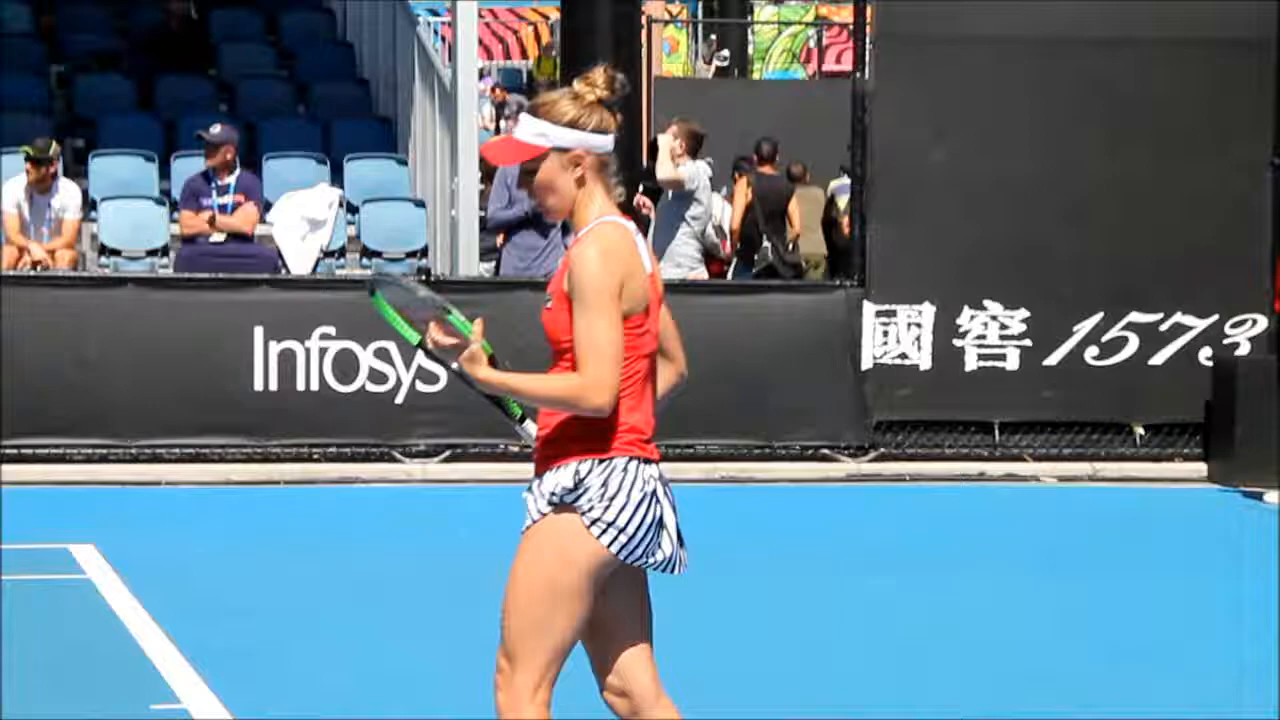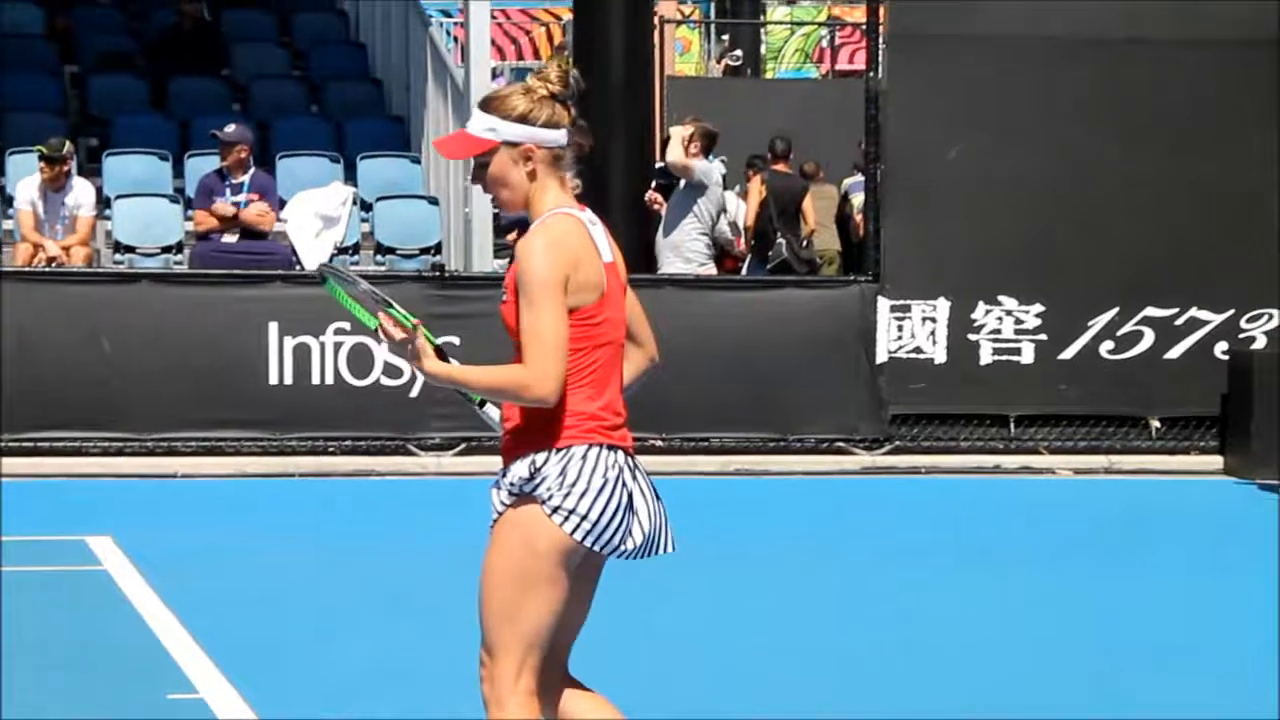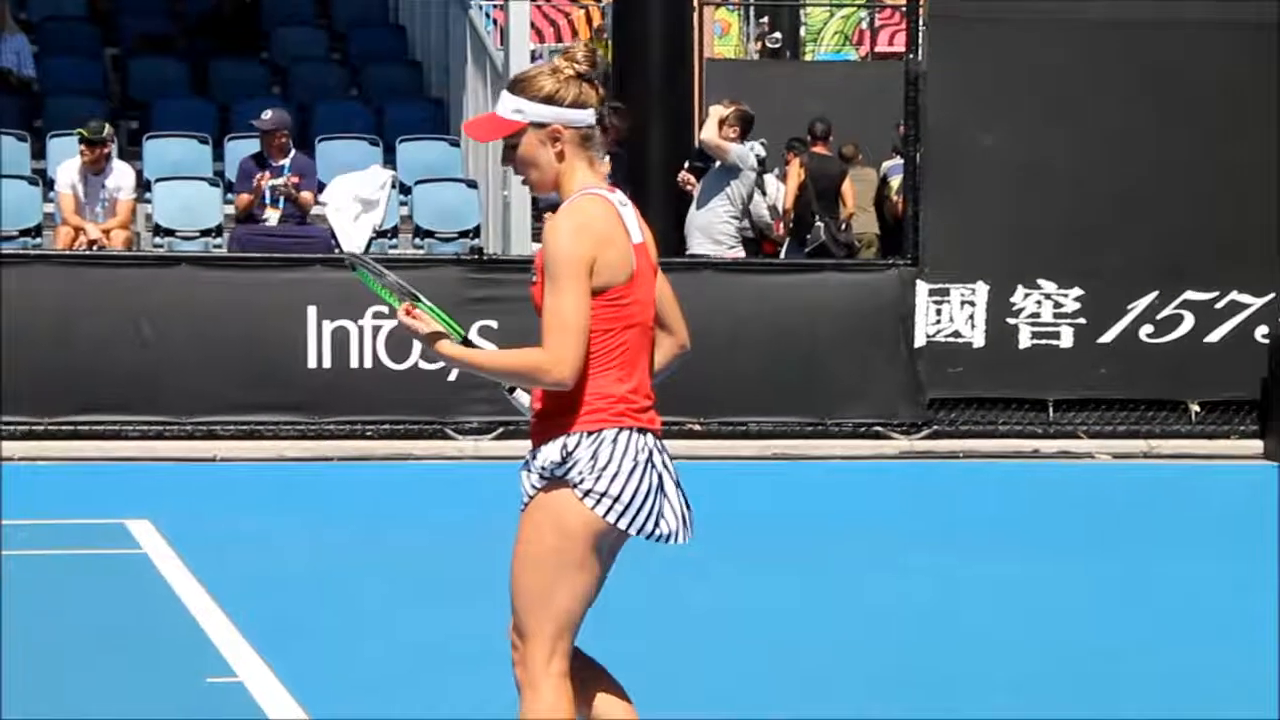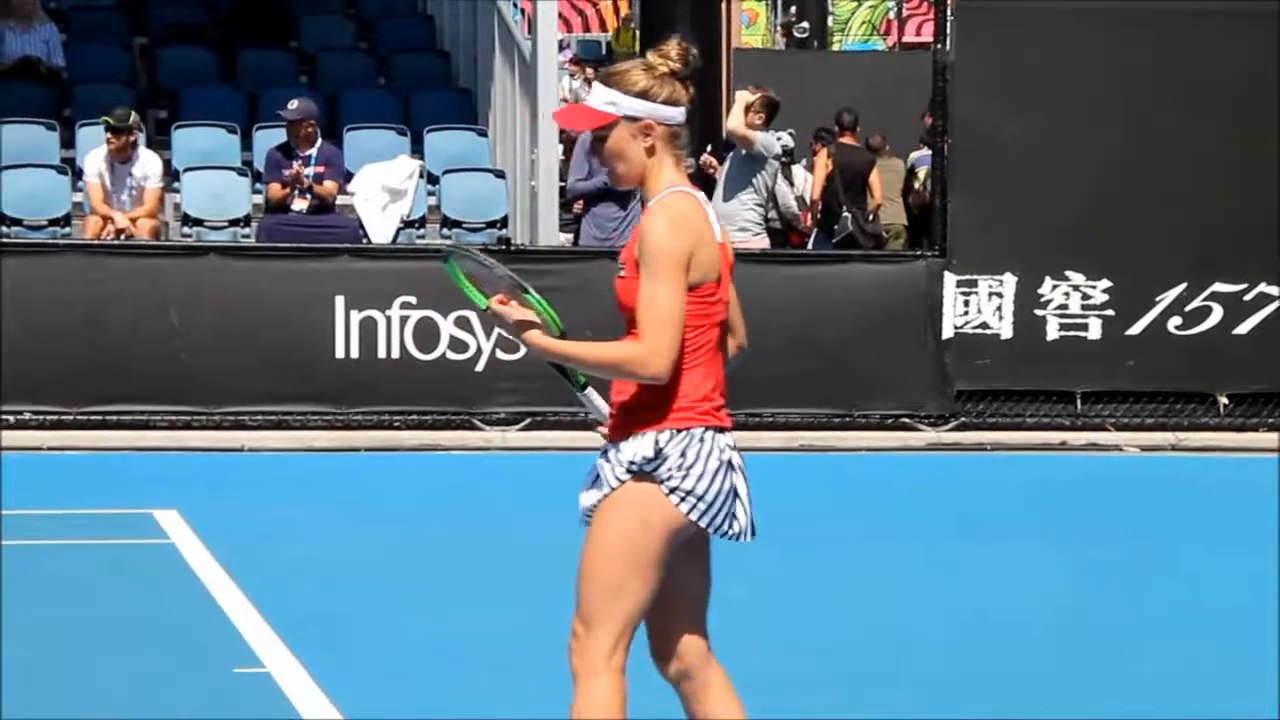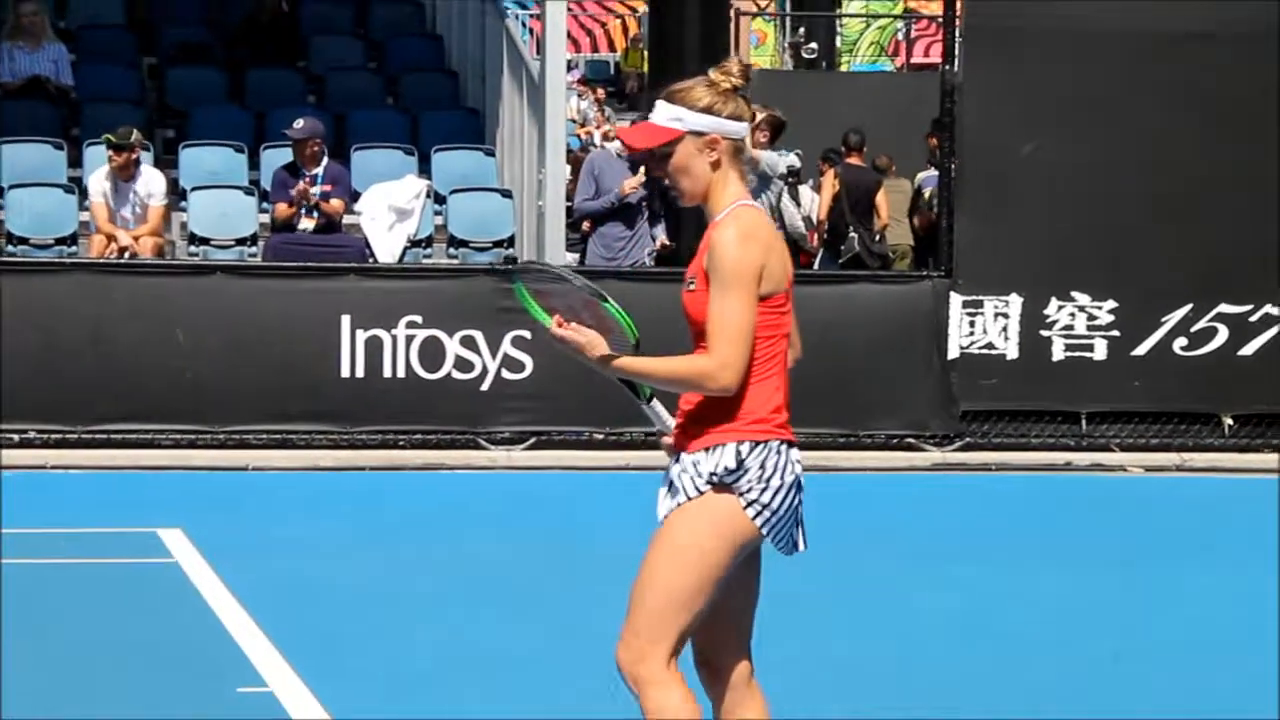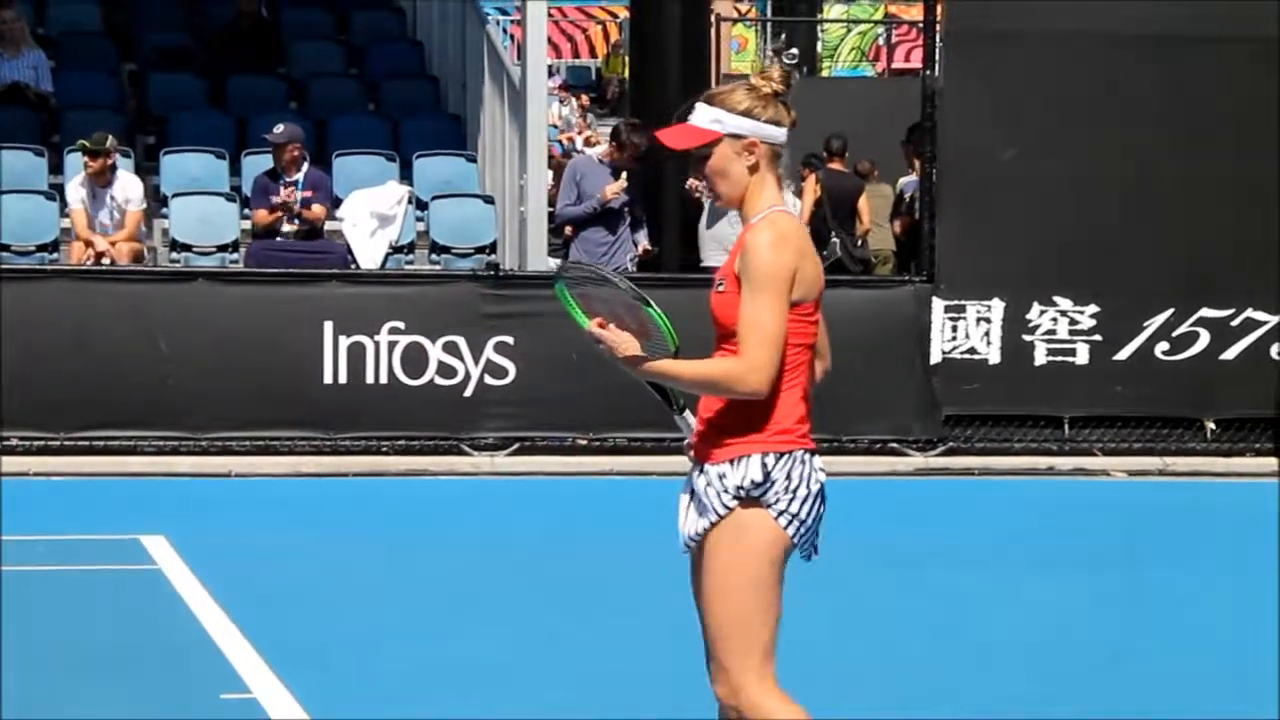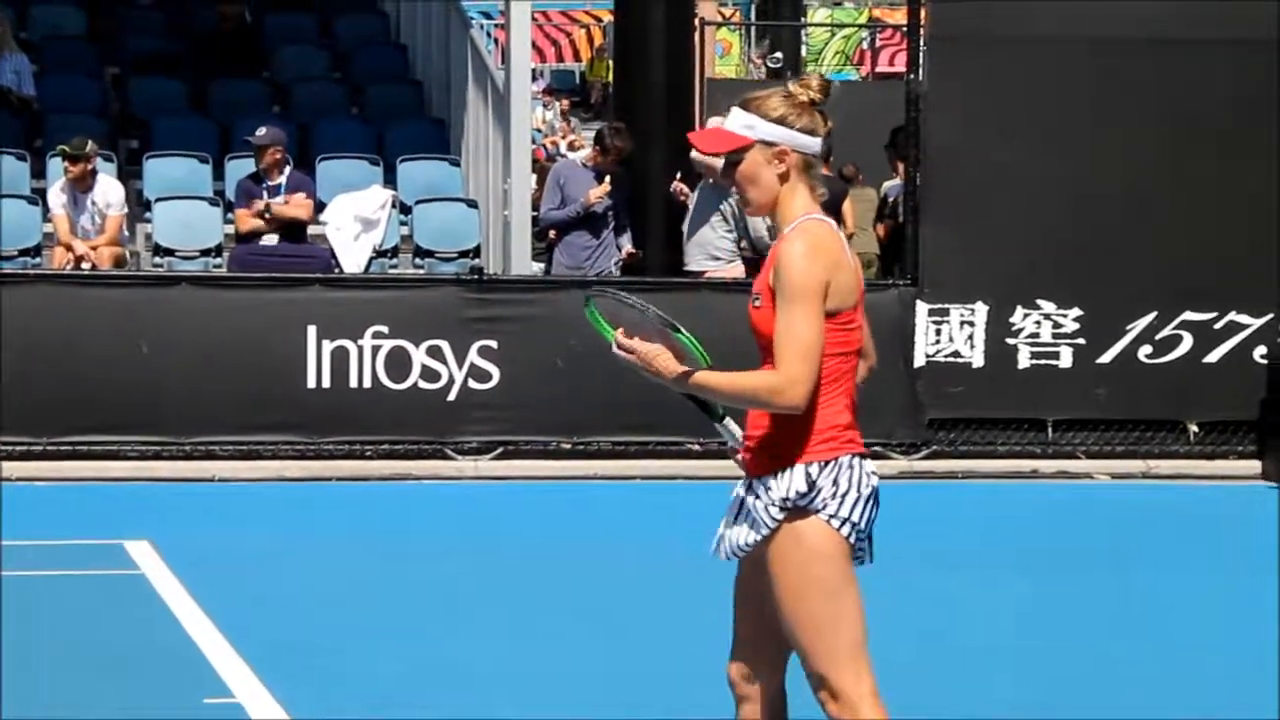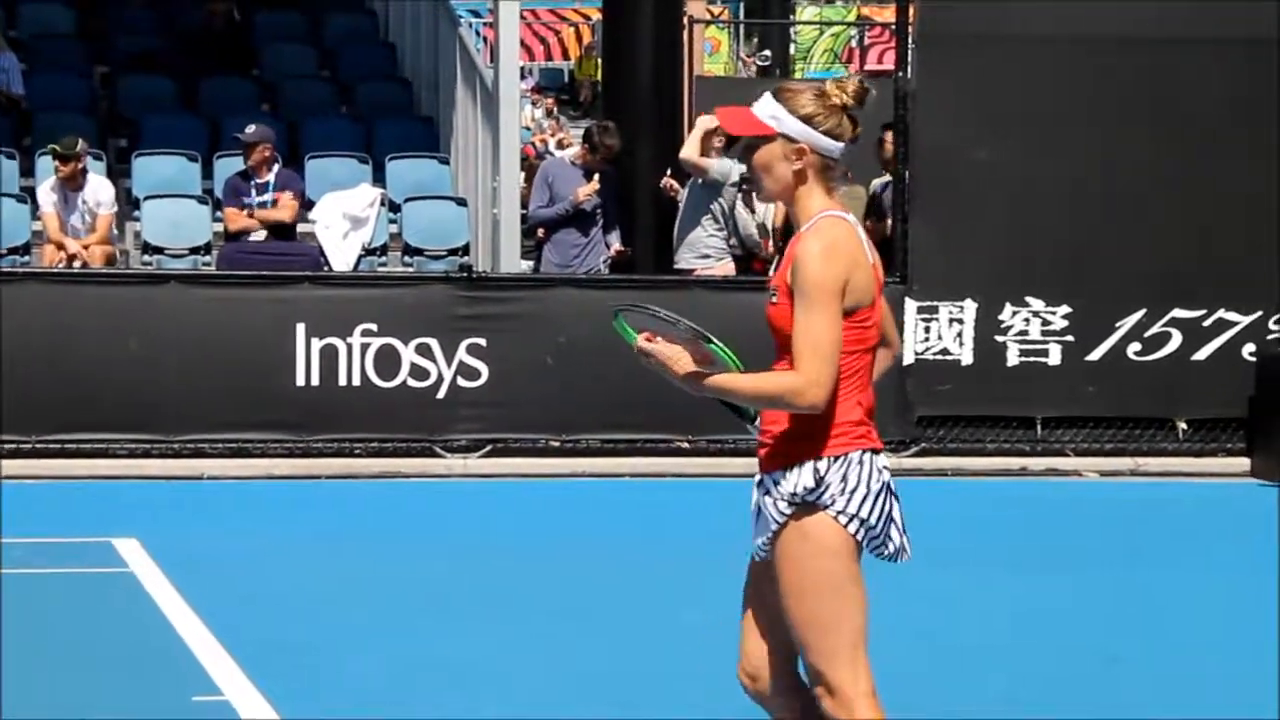
dt=0.3s
person 1, frame 1
left shoulder: (594, 251)
right shoulder: (624, 242)
left elbow: (596, 391)
right elbow: (671, 364)
left wrist: (484, 374)
left hip: (590, 486)
right hip: (618, 481)
person 1, frame 2
left shoulder: (545, 243)
right shoulder: (589, 231)
left elbow: (541, 384)
right elbow: (642, 350)
left wrist: (433, 367)
left hip: (555, 473)
right hip: (594, 468)
person 1, frame 3
left shoulder: (572, 225)
right shoulder: (622, 214)
left elbow: (559, 366)
right elbow: (674, 337)
left wrist: (452, 350)
left hip: (583, 455)
right hip: (621, 448)
left knee: (537, 663)
right knee: (551, 654)
person 1, frame 4
left shoulder: (665, 220)
right shoulder: (695, 213)
left elbow: (653, 359)
right elbow: (733, 336)
left wrist: (543, 343)
left hip: (661, 452)
right hip: (686, 449)
left knee: (595, 652)
right knee: (685, 656)
person 1, frame 5
left shoulder: (735, 234)
right shoulder: (743, 229)
left elbow: (722, 371)
right elbow: (786, 348)
left wrist: (609, 359)
left hip: (733, 467)
right hip: (727, 464)
left knee: (642, 655)
person 1, frame 6
left shoulder: (769, 238)
right shoulder: (773, 235)
left elbow: (752, 374)
right elbow: (817, 360)
left wrist: (642, 362)
left hip: (755, 476)
right hip: (739, 472)
person 1, frame 7
left shoulder: (802, 249)
right shoulder: (816, 241)
left elbow: (791, 387)
right elbow: (863, 356)
left wrist: (679, 374)
left hip: (807, 485)
right hip: (789, 484)
person 1, frame 8
left shoulder: (818, 246)
right shoulder: (839, 236)
left elbow: (810, 387)
right elbow: (885, 346)
left wrist: (696, 376)
left hip: (818, 478)
right hip: (810, 476)
